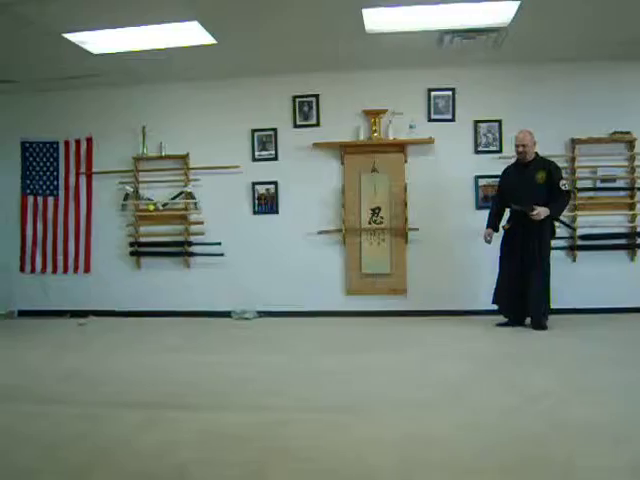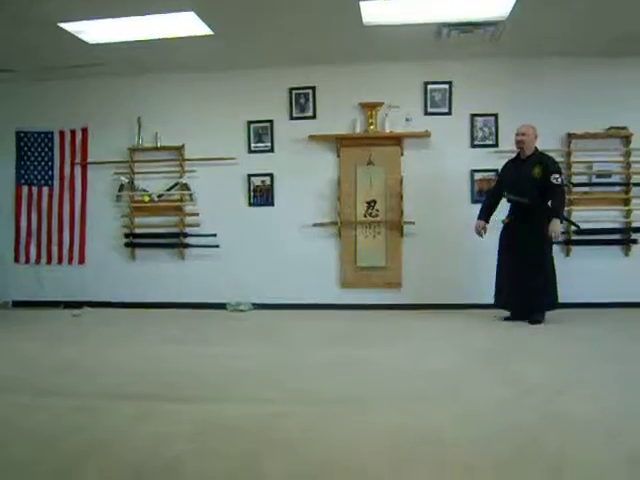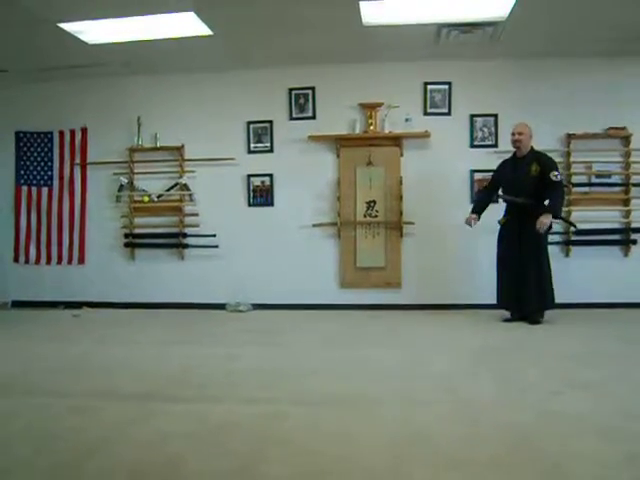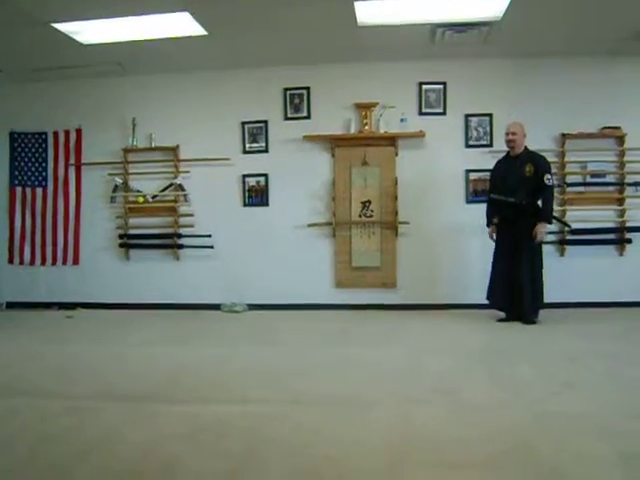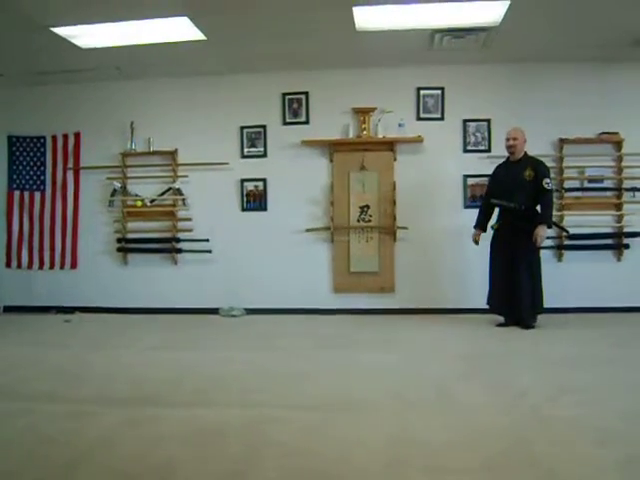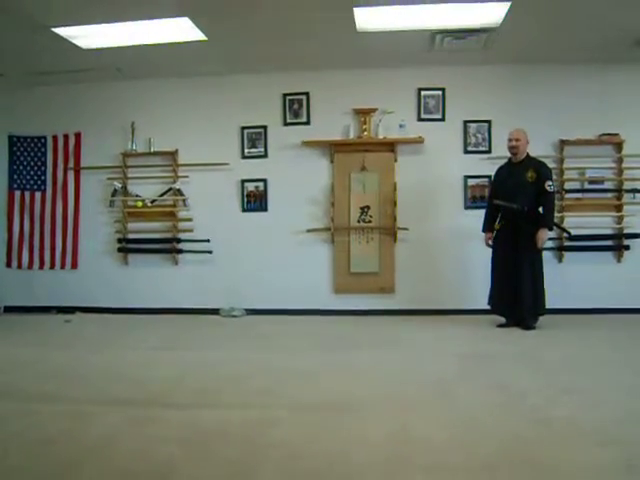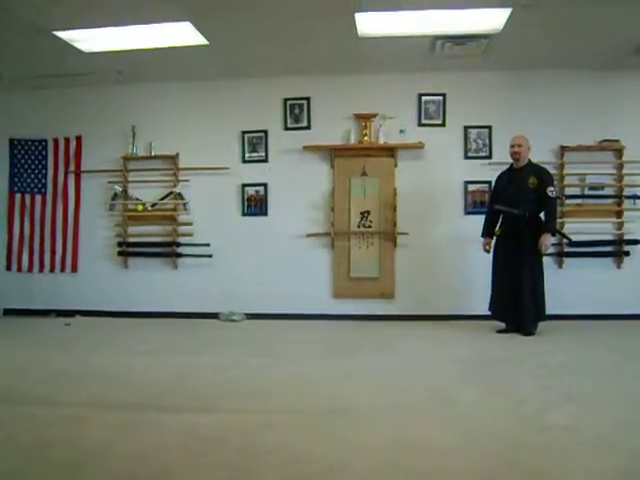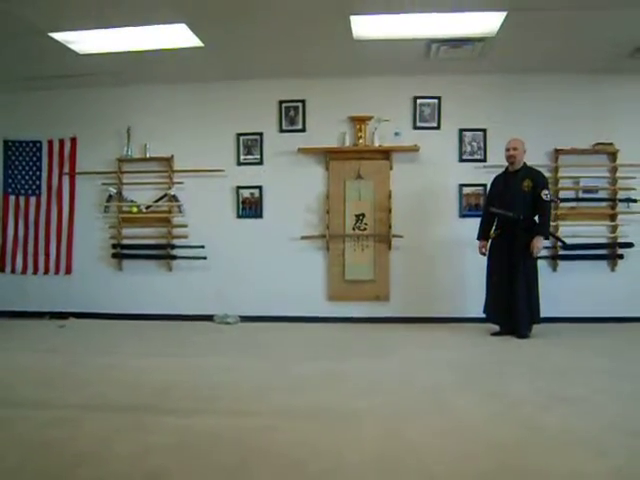
dt=0.4s
person 1, frame 1
left shoulder: (549, 168)
right shoulder: (509, 171)
left elbow: (564, 196)
right elbow: (499, 201)
left wrist: (548, 211)
right wrist: (491, 226)
left hip: (539, 228)
right hip: (514, 227)
left knee: (537, 271)
right knee: (511, 271)
left ankle: (539, 317)
right ankle: (515, 316)
person 1, frame 2
left shoulder: (547, 163)
right shoulder: (510, 166)
left elbow: (558, 192)
right elbow: (495, 193)
left wrist: (556, 218)
right wrist: (483, 218)
left hip: (539, 222)
right hip: (515, 220)
left knee: (538, 266)
right knee: (509, 264)
left ankle: (537, 311)
right ankle: (517, 309)
person 1, frame 3
left shoulder: (544, 162)
right shoulder: (505, 165)
left elbow: (557, 189)
right elbow: (489, 189)
left wrist: (549, 215)
right wrist: (475, 212)
left hip: (534, 221)
right hip: (511, 220)
left knee: (535, 265)
right knee: (509, 265)
left ankle: (536, 311)
right ankle: (517, 310)
person 1, frame 4
left shoulder: (538, 162)
right shoulder: (500, 165)
left elbow: (547, 194)
right elbow: (493, 196)
left wrist: (543, 222)
right wrist: (491, 223)
left hip: (529, 221)
right hip: (505, 222)
left knee: (528, 266)
right knee: (504, 266)
left ankle: (530, 311)
right ankle: (511, 310)
person 1, frame 5
left shoulder: (537, 167)
right shoulder: (500, 170)
left elbow: (546, 197)
right elbow: (488, 200)
left wrist: (543, 224)
right wrist: (480, 226)
left hip: (527, 226)
right hip: (504, 226)
left knee: (527, 270)
right knee: (502, 271)
left ankle: (528, 316)
right ankle: (509, 315)
person 1, frame 6
left shoulder: (539, 168)
right shoulder: (501, 171)
left elbow: (548, 200)
right elbow: (493, 203)
left wrist: (545, 227)
right wrist: (488, 229)
left hip: (529, 228)
right hip: (505, 228)
left knee: (529, 272)
right knee: (504, 272)
left ankle: (529, 317)
right ankle: (511, 316)
person 1, frame 7
left shoulder: (541, 174)
right shoulder: (503, 177)
left elbow: (550, 206)
right elbow: (493, 208)
left wrist: (547, 233)
right wrist: (488, 234)
left hip: (530, 233)
right hip: (506, 233)
left knee: (529, 278)
right knee: (505, 278)
left ankle: (529, 323)
right ankle: (511, 321)
person 1, frame 8
left shoulder: (536, 178)
right shoulder: (498, 180)
left elbow: (544, 209)
right elbow: (489, 210)
left wrist: (540, 236)
right wrist: (483, 237)
left hip: (524, 236)
right hip: (501, 236)
left knee: (523, 281)
right knee: (499, 281)
left ankle: (524, 326)
right ankle: (505, 324)
